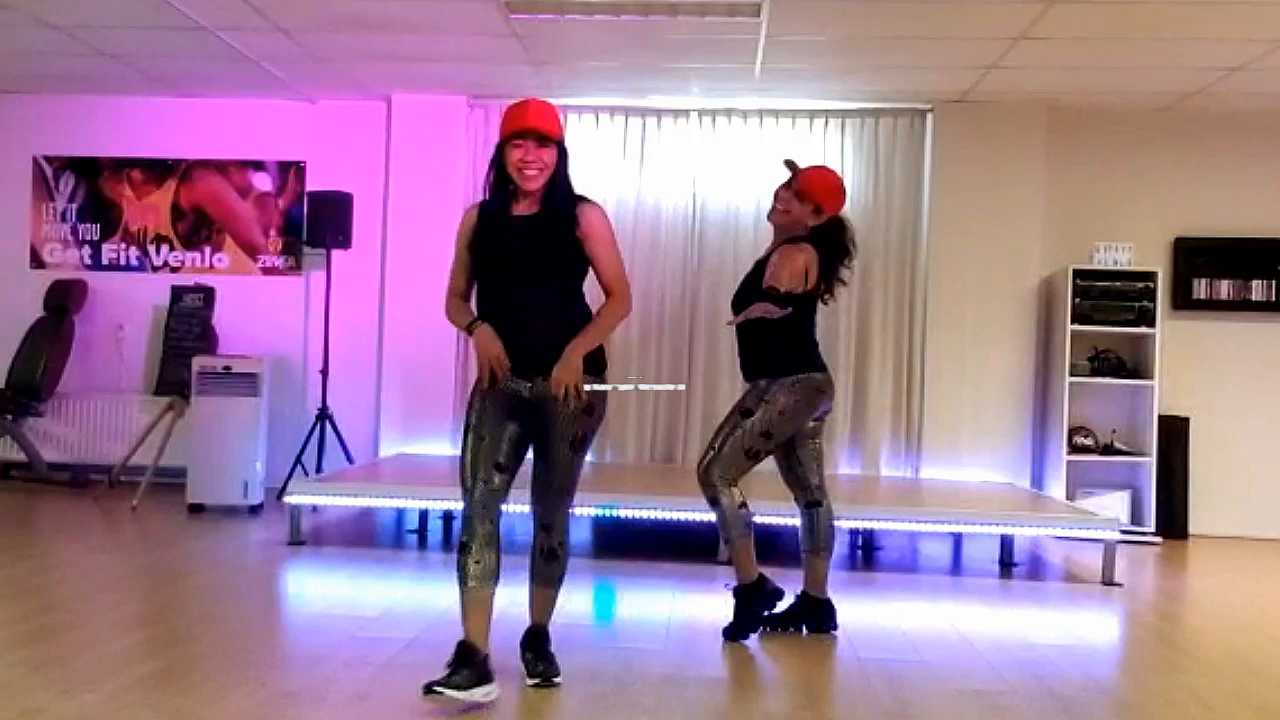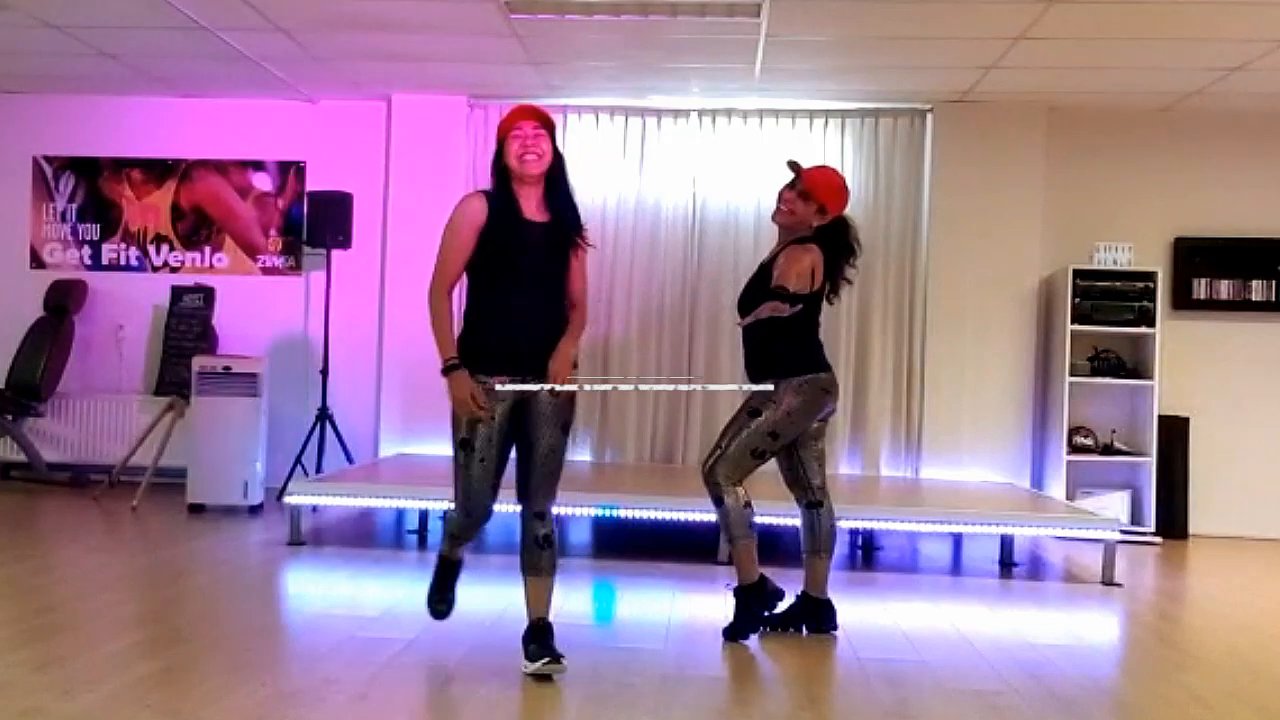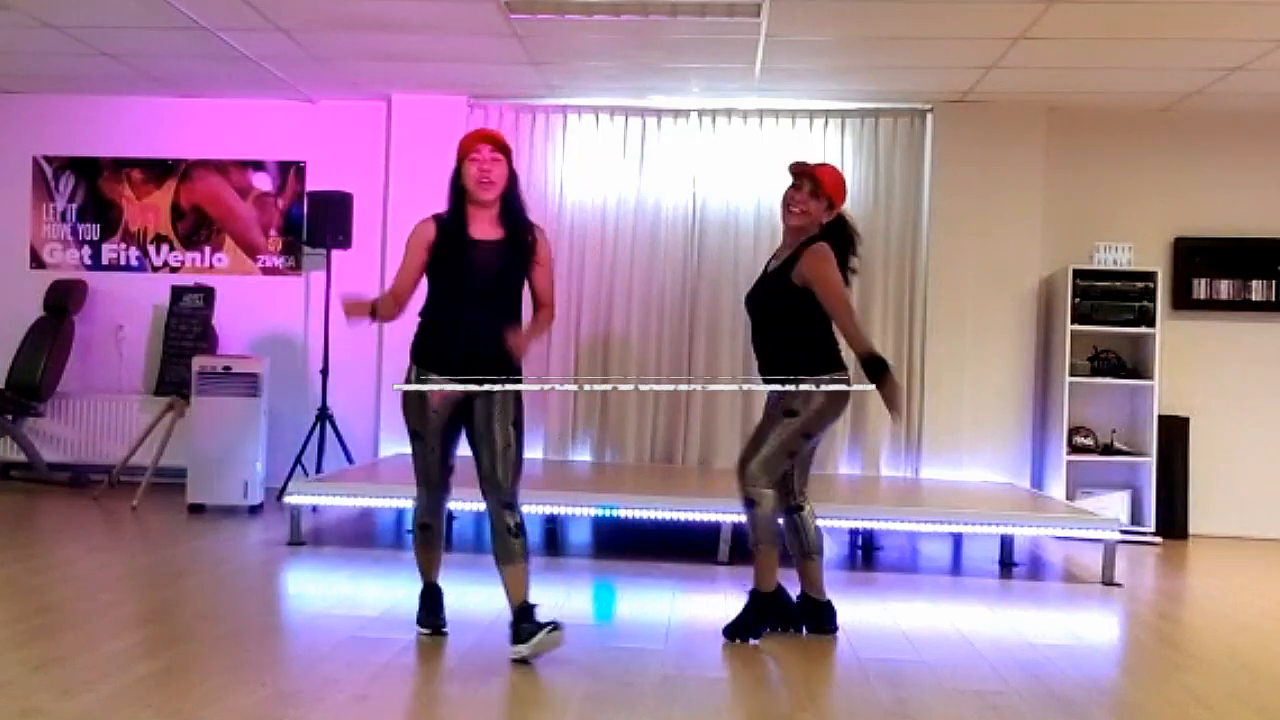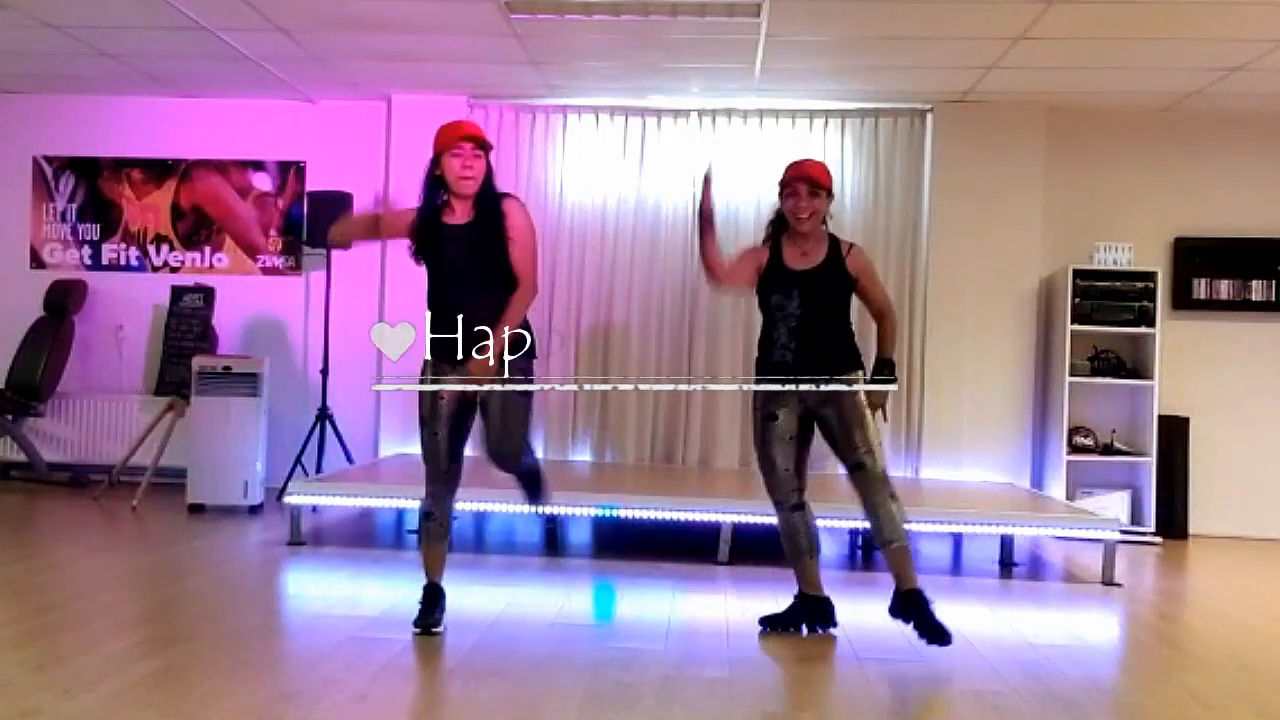
dt=0.4s
person 1, frame 1
left shoulder: (582, 216)
right shoulder: (480, 218)
left elbow: (619, 298)
right elbow: (455, 298)
left wrist: (578, 351)
right wrist: (476, 327)
left hip: (568, 381)
right hip: (501, 381)
left knee: (552, 513)
right knee: (479, 503)
left ankle: (537, 640)
right ankle: (474, 659)
person 1, frame 2
left shoulder: (566, 223)
right shoulder: (479, 209)
right elbow: (440, 292)
left wrist: (567, 348)
right wrist: (453, 370)
left hip: (546, 381)
right hip: (485, 378)
left knee: (538, 505)
right knee: (475, 502)
left ankle: (539, 633)
right ankle: (448, 563)
person 1, frame 3
left shoulder: (529, 238)
right shoulder: (431, 231)
left elbow: (545, 307)
right elbow: (396, 303)
left wrist: (527, 334)
right wrist: (368, 308)
left hip: (497, 378)
right hip: (434, 376)
left knee: (501, 494)
right knee: (433, 492)
left ankle: (522, 618)
right ankle: (430, 595)
person 1, frame 4
left shoulder: (507, 210)
right shoulder: (419, 218)
left elbow: (527, 283)
right elbow: (340, 233)
left wrist: (497, 345)
right wrist: (374, 219)
left hip: (508, 356)
right hip: (441, 360)
left knee: (507, 454)
right knee: (441, 481)
left ankle: (523, 464)
right ankle: (433, 595)
person 2, frame 1
left shoulder: (793, 254)
right shoulder: (795, 252)
left elbow: (775, 295)
left wrist: (768, 304)
left hip: (785, 386)
right hip: (805, 384)
left knee: (715, 474)
right knee: (810, 492)
left ankle: (753, 588)
right ankle: (815, 602)
person 2, frame 2
left shoulder: (801, 254)
right shoulder: (792, 252)
left elbow: (785, 298)
left wrist: (779, 304)
left hip: (791, 386)
right hip: (808, 385)
left knee: (721, 474)
right knee: (810, 493)
left ankle: (753, 589)
right ankle: (815, 602)
person 2, frame 3
left shoulder: (817, 256)
right shoulder: (780, 257)
left elbow: (845, 319)
left wrist: (877, 367)
left hip: (815, 388)
right hip: (779, 391)
left knee: (756, 476)
right knee: (785, 496)
left ankle: (766, 597)
right ankle: (813, 603)
person 2, frame 4
left shoulder: (848, 257)
right shoulder: (762, 257)
left elbow: (885, 314)
right elbow: (719, 276)
left wrist: (885, 371)
right wrist: (705, 218)
left hip: (839, 384)
right hip: (777, 388)
left knee: (875, 484)
right knee: (787, 497)
left ankle: (909, 596)
right ankle: (812, 600)
